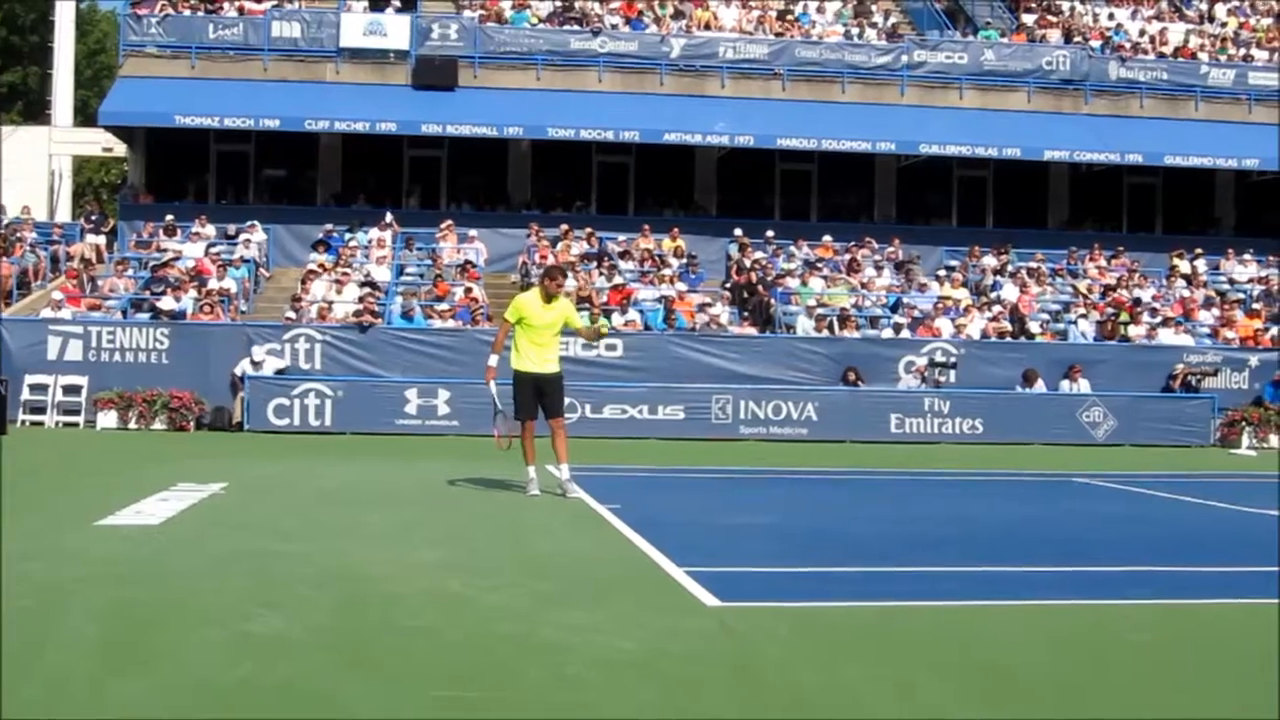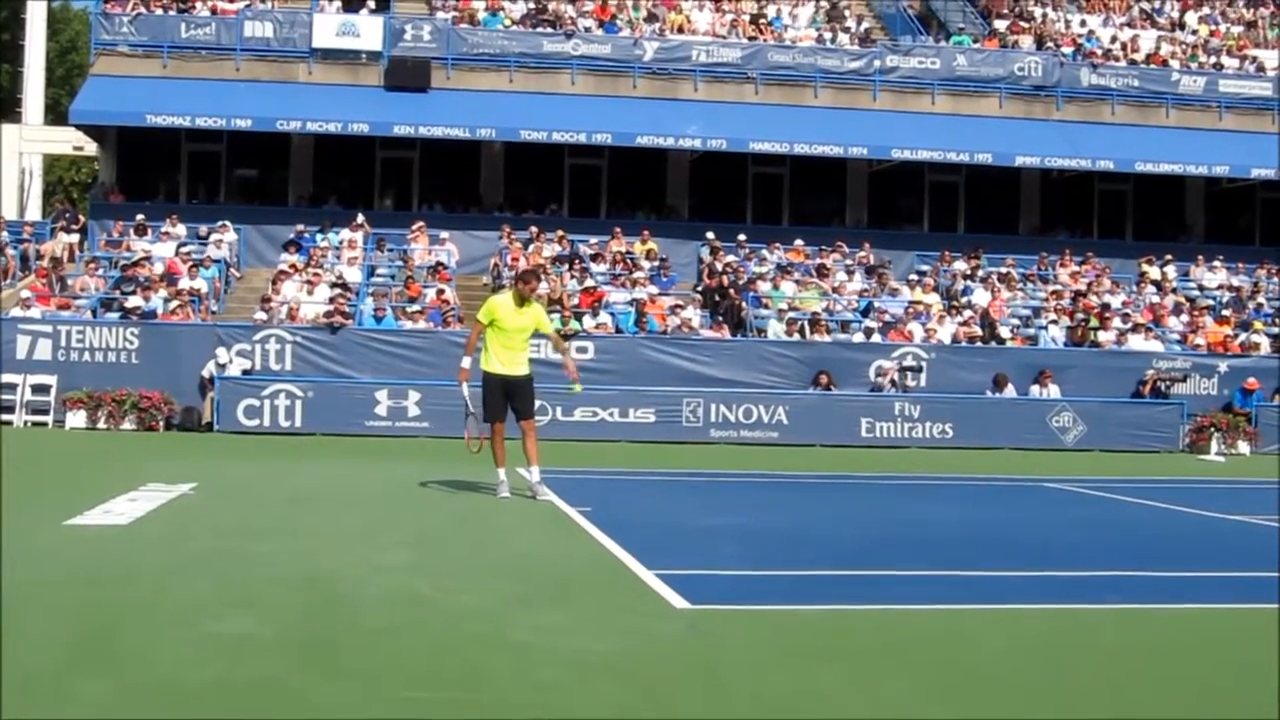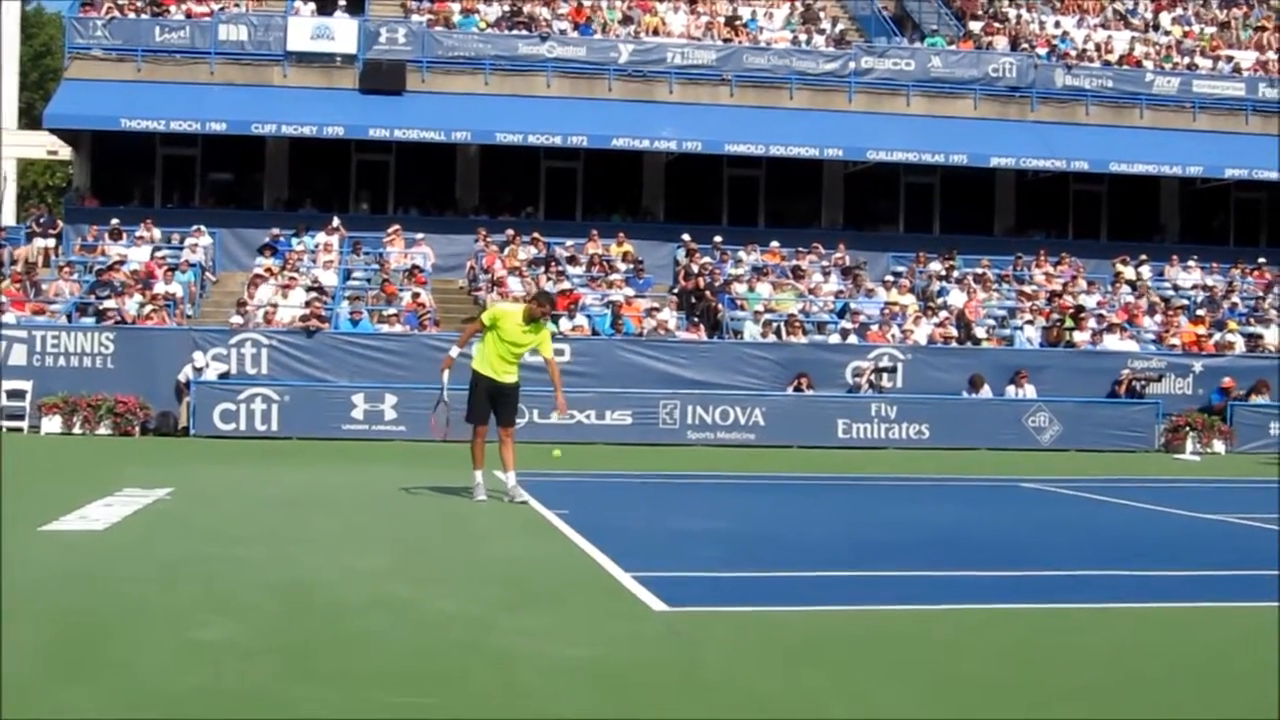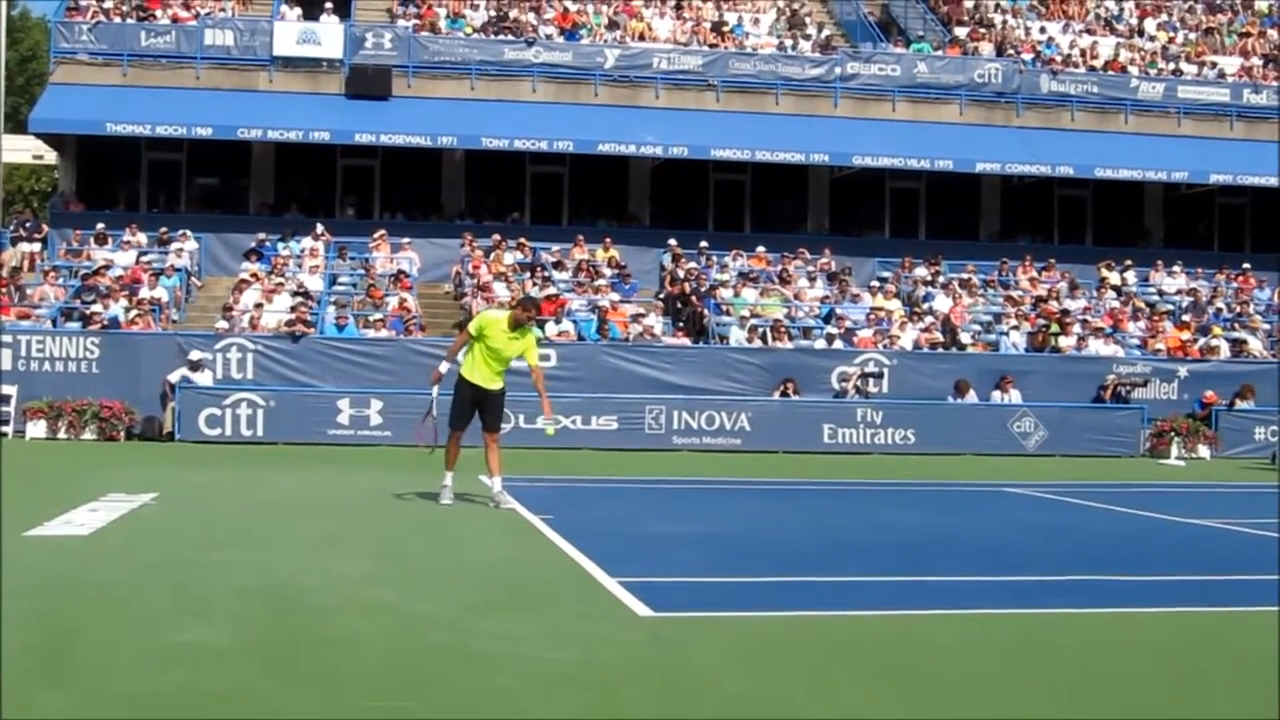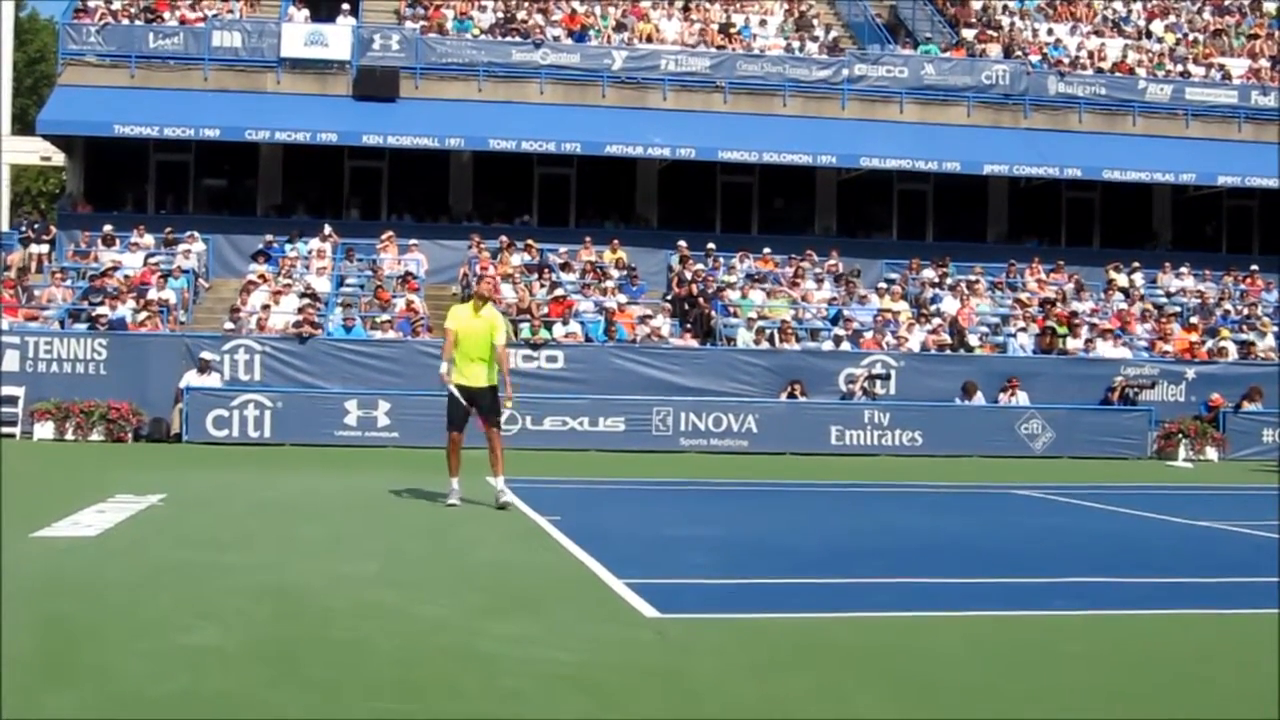
dt=1s
person 1, frame 1
left shoulder: (565, 305)
right shoulder: (522, 301)
left elbow: (582, 331)
right elbow: (503, 332)
left wrist: (596, 332)
right wrist: (492, 364)
left hip: (551, 372)
right hip: (525, 373)
left knee: (558, 424)
right knee: (528, 426)
left ankle: (565, 477)
right ankle: (532, 476)
person 1, frame 2
left shoulder: (536, 310)
right shoulder: (495, 303)
left elbow: (553, 337)
right elbow: (475, 333)
left wrist: (567, 358)
right wrist: (465, 365)
left hip: (521, 375)
right hip: (494, 374)
left knee: (528, 426)
right knee: (497, 428)
left ankle: (535, 480)
right ankle: (502, 479)
person 1, frame 3
left shoulder: (542, 331)
right shoulder: (502, 310)
left elbow: (550, 362)
right elbow: (472, 329)
left wrist: (559, 392)
right wrist: (452, 355)
left hip: (509, 382)
right hip: (483, 376)
left knee: (507, 433)
right knee: (480, 430)
left ankle: (511, 485)
right ankle: (478, 481)
person 1, frame 4
left shoulder: (528, 338)
right shoulder: (488, 318)
left elbow: (535, 369)
right elbow: (461, 341)
left wrist: (543, 397)
right wrist: (443, 367)
left hip: (494, 389)
right hip: (468, 383)
left knee: (492, 439)
right knee: (456, 434)
left ankle: (497, 490)
right ankle: (447, 484)
person 1, frame 5
left shoulder: (496, 317)
right shoulder: (456, 311)
left elbow: (500, 351)
right elbow: (449, 341)
left wrist: (506, 381)
right wrist: (445, 367)
left hip: (487, 385)
right hip: (460, 383)
left knee: (494, 435)
right knee: (454, 437)
left ankle: (500, 489)
right ankle: (454, 487)
